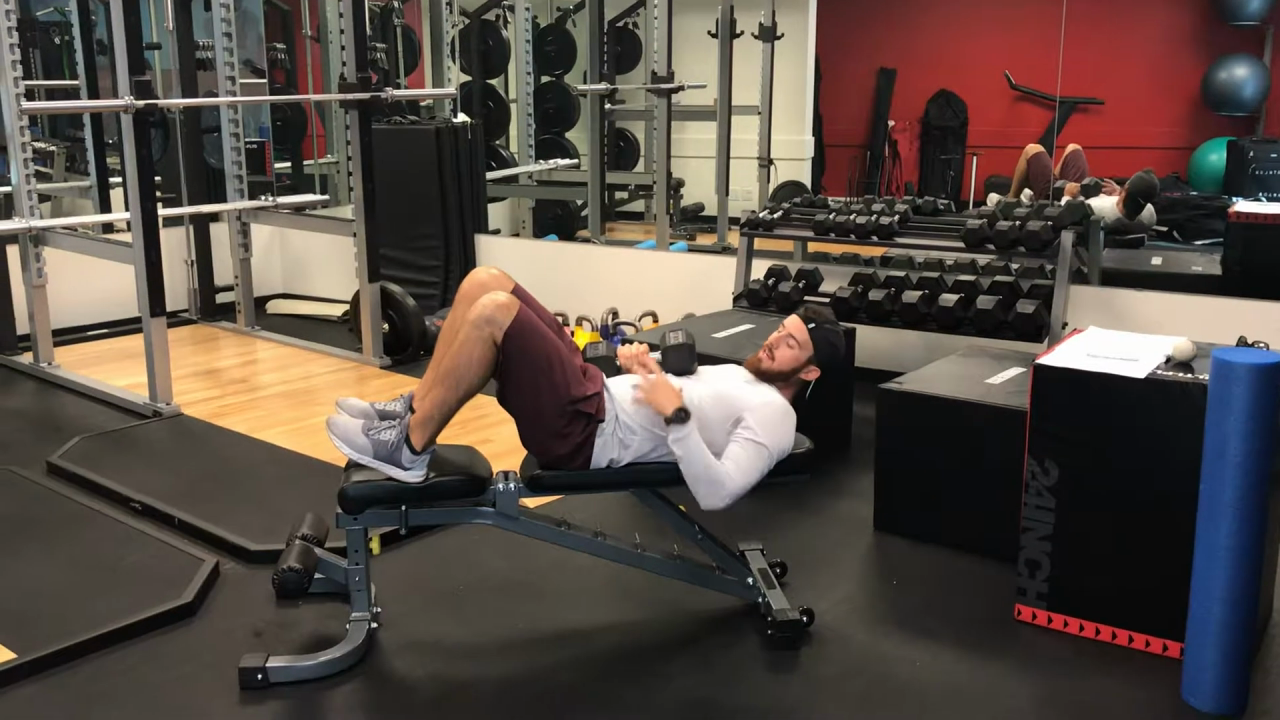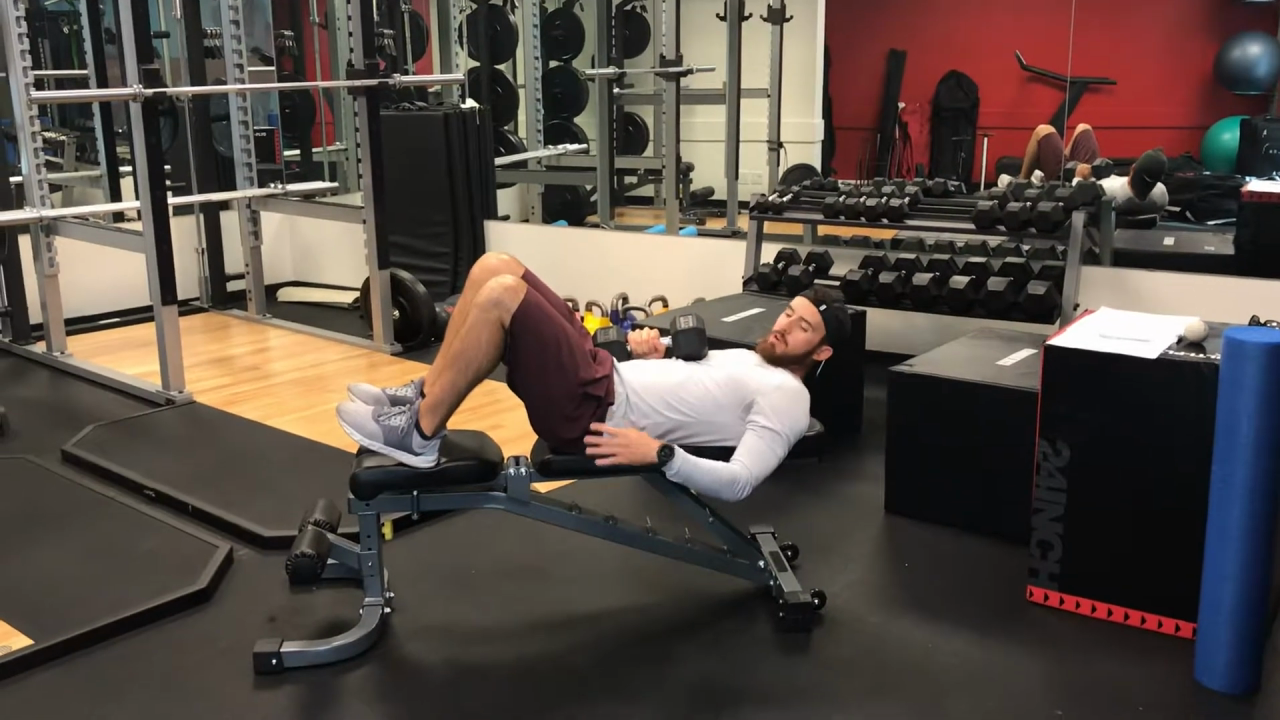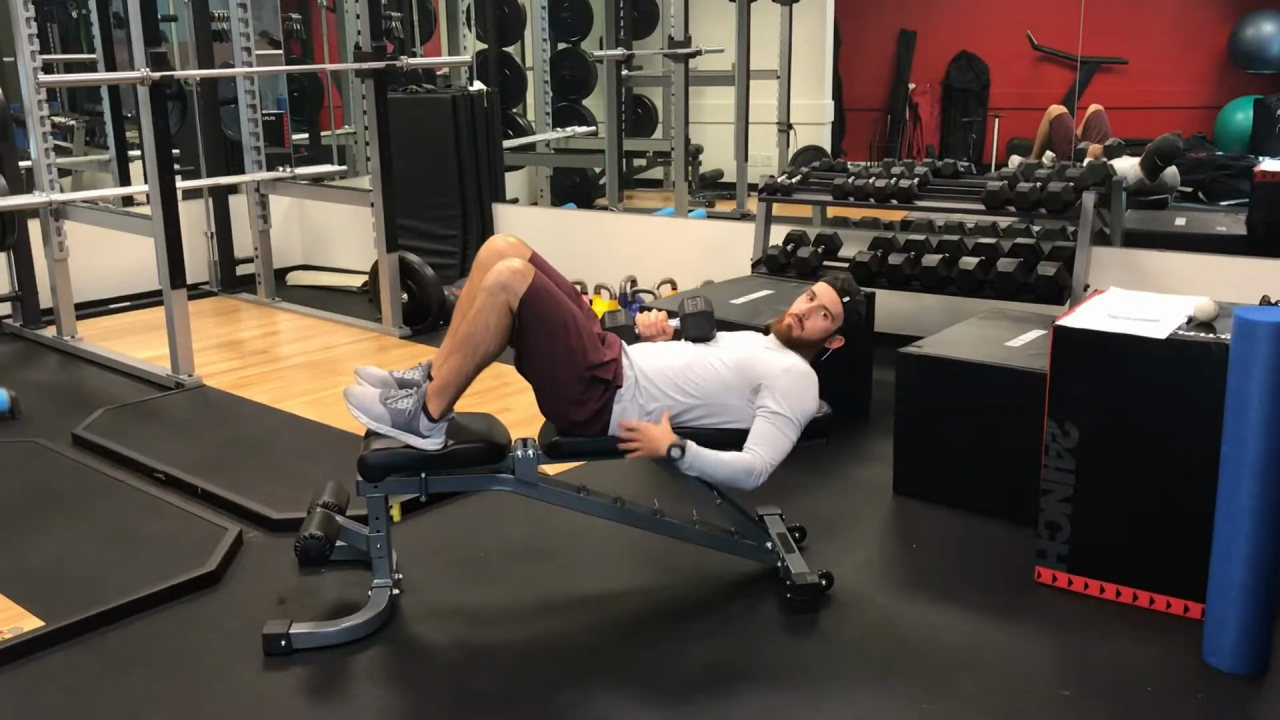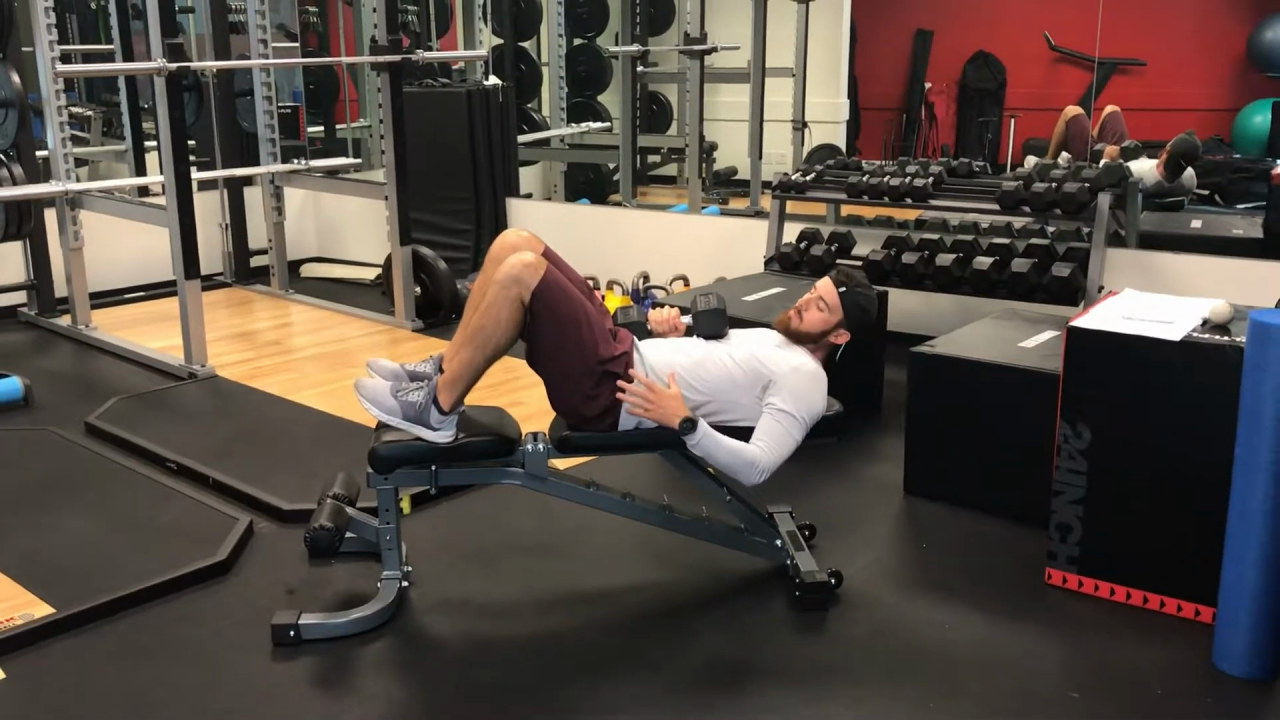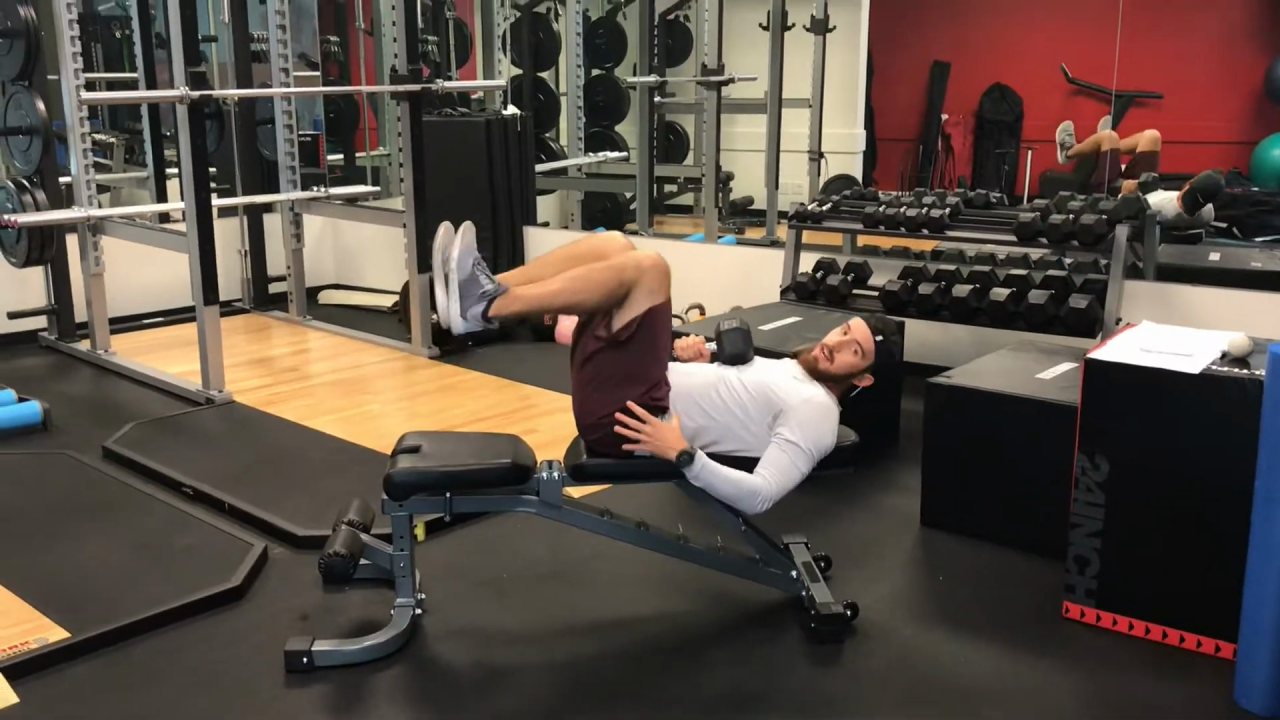
dt=1s
person 1, frame 1
left shoulder: (771, 415)
right shoulder: (739, 377)
left elbow: (717, 492)
left wrist: (677, 414)
right wrist: (645, 364)
left hip: (585, 433)
right hip: (594, 397)
left knee: (494, 312)
right knee: (486, 282)
left ankle: (408, 447)
right ankle: (413, 409)
person 1, frame 2
left shoulder: (785, 399)
right shoulder: (748, 361)
left elbow: (738, 481)
left wrist: (657, 452)
right wrist: (651, 354)
left hip: (595, 414)
right hip: (607, 380)
left knee: (502, 296)
right knee: (496, 267)
left ankle: (418, 432)
right ankle: (424, 395)
person 1, frame 3
left shoulder: (795, 382)
right shoulder: (758, 343)
left elbow: (753, 469)
left wrist: (674, 448)
right wrist: (659, 333)
left hip: (603, 399)
right hip: (614, 363)
left knee: (510, 278)
right knee: (504, 249)
left ankle: (426, 415)
right ankle: (431, 378)
person 1, frame 4
left shoulder: (802, 380)
right shoulder: (771, 341)
left elbow: (756, 466)
left wrist: (685, 422)
right wrist: (673, 332)
left hip: (612, 397)
right hip: (624, 356)
left knee: (521, 272)
right knee: (515, 244)
left ankle: (438, 407)
right ankle: (443, 370)
person 1, frame 5
left shoulder: (814, 413)
right shoulder: (788, 372)
left elbow: (760, 495)
left wrist: (683, 455)
right wrist: (697, 357)
left hip: (628, 419)
right hip: (642, 397)
left knee: (648, 267)
right knee: (615, 246)
left ankle: (482, 306)
right ankle: (487, 290)
